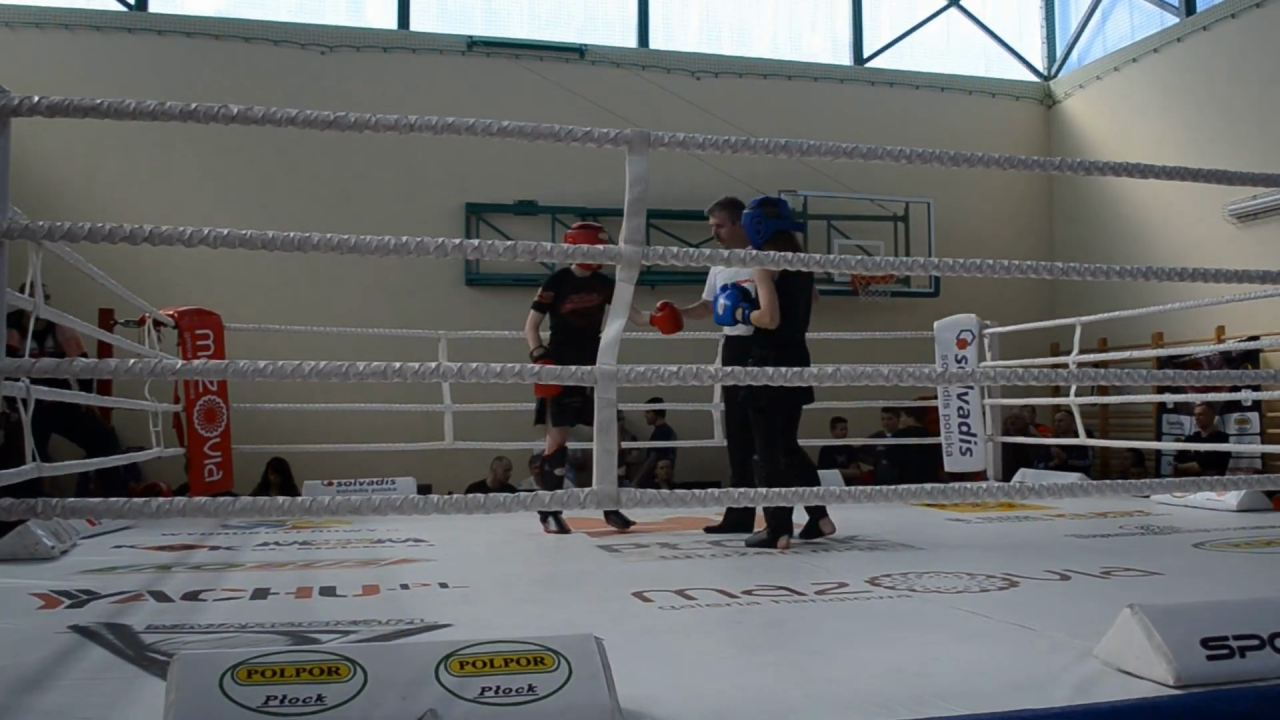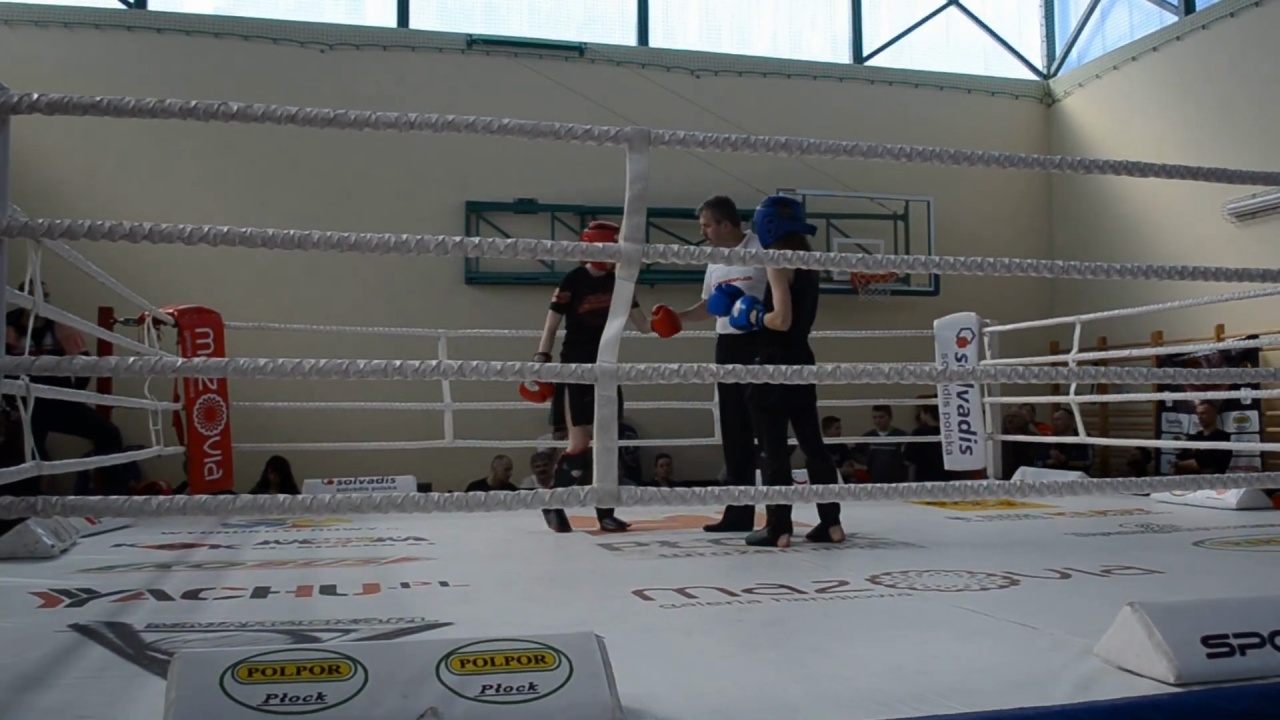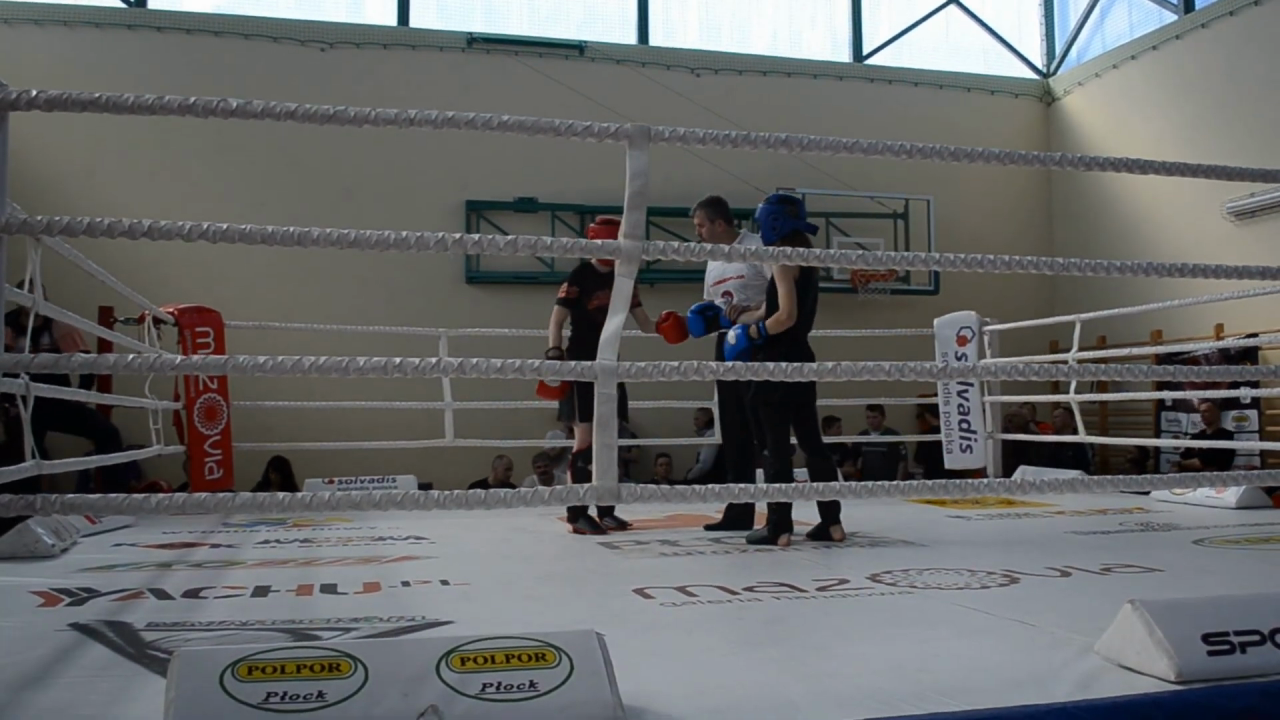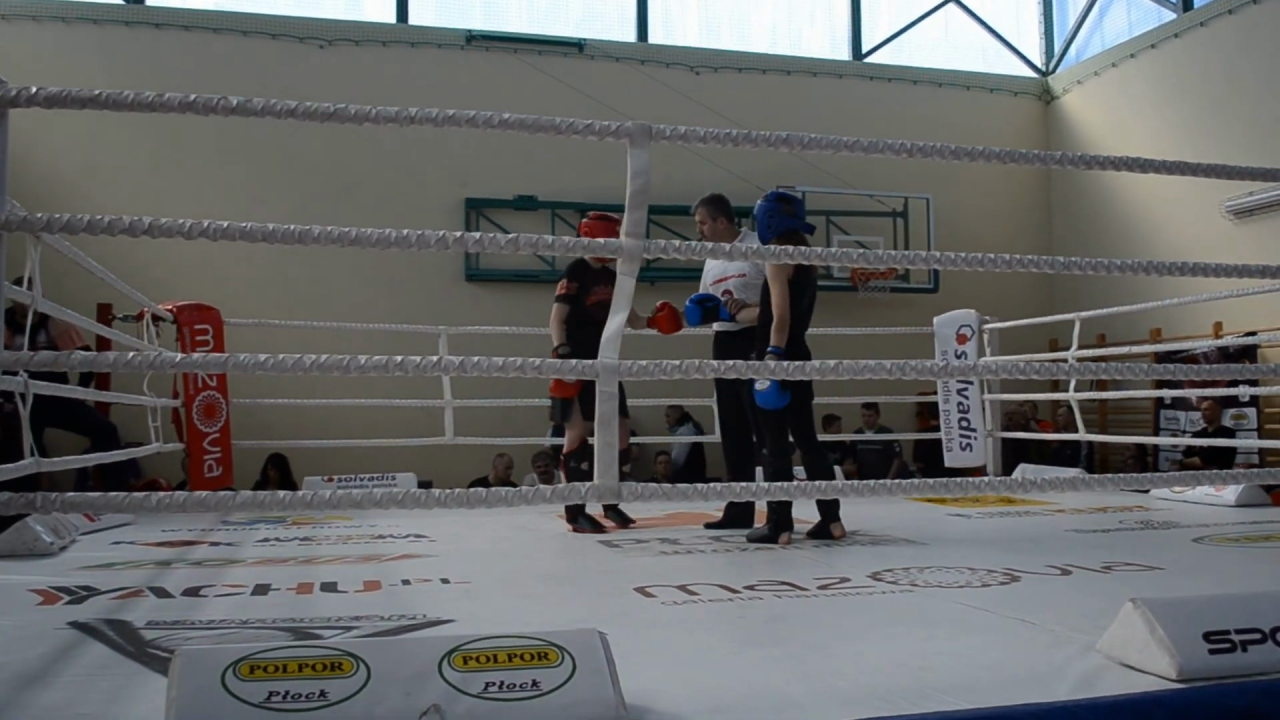
dt=0.4s
person 1, frame 1
left shoulder: (764, 264)
right shoulder: (801, 264)
left elbow: (769, 319)
left wrist: (738, 311)
right wrist: (751, 306)
left hip: (770, 362)
right hip: (797, 359)
left knee: (768, 450)
right knee: (788, 445)
left ankle: (778, 530)
right ankle: (819, 515)
person 1, frame 2
left shoulder: (779, 264)
right shoulder: (806, 265)
left elbow: (781, 319)
left wrist: (754, 316)
right wrist: (757, 311)
left hip: (776, 363)
right hip: (800, 361)
left knee: (774, 449)
right knee: (812, 443)
left ankle: (778, 528)
right ankle: (831, 522)
person 1, frame 3
left shoulder: (784, 261)
right shoulder: (805, 263)
left elbow: (786, 317)
left wrist: (753, 332)
right wrist: (737, 320)
left hip: (779, 363)
right hip: (800, 361)
left knee: (777, 448)
right knee: (812, 442)
left ankle: (778, 527)
right ankle: (831, 522)
person 1, frame 4
left shoulder: (778, 259)
right shoulder: (803, 262)
left elbow: (780, 317)
left wrist: (771, 358)
right wrist: (731, 313)
left hip: (780, 360)
right hip: (798, 359)
left knee: (776, 447)
right knee: (807, 441)
left ankle: (779, 525)
right ankle: (831, 519)
person 2, frame 1
right shoulder: (716, 262)
right elbow: (707, 305)
right wrist: (677, 312)
right hip: (733, 348)
right knee: (738, 432)
right ankle: (740, 513)
person 2, frame 2
left shoulder: (762, 251)
right shoulder: (715, 263)
right elbow: (709, 307)
right wrist: (679, 316)
left hip: (758, 345)
right hip: (727, 347)
right knee: (734, 432)
right ankle: (739, 510)
person 2, frame 3
left shoulder: (758, 248)
right shoulder: (714, 262)
left wrist: (750, 311)
right wrist: (688, 322)
right hip: (726, 347)
right knee: (733, 431)
right ankle: (740, 509)
person 2, frame 4
left shoulder: (759, 248)
right shoulder: (712, 260)
right elbow: (705, 308)
left wrist: (752, 308)
right wrist: (682, 316)
left hip: (755, 342)
right hip: (724, 344)
left knee: (764, 427)
right knee: (733, 431)
right ankle: (740, 507)
person 3, frame 1
left shoulder: (604, 283)
right shoulder: (556, 282)
left elbow: (632, 315)
right elbow: (531, 327)
left wrist: (655, 319)
right wrist: (541, 359)
left hip: (593, 368)
right hip: (561, 371)
right knee: (556, 440)
left ankle: (612, 508)
right ankle: (549, 512)
person 3, frame 2
left shoulder: (617, 284)
right shoulder: (572, 281)
left elbow: (641, 324)
right elbow: (551, 326)
right wrist: (541, 361)
right hip: (575, 366)
right knee: (580, 441)
left ankle: (605, 511)
right ankle: (554, 506)
person 3, frame 3
right shoulder: (579, 276)
left elbow: (643, 323)
right elbow: (556, 321)
left wrist: (663, 326)
right wrist: (554, 356)
right hip: (581, 363)
right knee: (585, 436)
left ankle: (605, 510)
right ankle: (578, 514)
person 3, frame 4
left shoulder: (612, 277)
right shoulder: (574, 272)
left elbow: (631, 320)
right elbow: (556, 319)
left wrist: (655, 320)
right wrist: (562, 354)
right hip: (578, 363)
left knee: (620, 432)
right knee: (577, 435)
left ankle: (611, 503)
right ankle: (575, 512)
person 4, frame 1
left shoulder: (62, 328)
right shoulder: (10, 331)
left wrist: (87, 396)
left hip: (62, 401)
left knee: (104, 438)
left ankle: (117, 498)
person 4, frame 2
left shoulder: (61, 326)
right shoulder: (8, 329)
left wrist: (76, 391)
left hip: (61, 401)
left knee: (108, 434)
left ankle: (118, 495)
person 4, frame 3
left shoulder: (59, 325)
right shoulder: (7, 328)
left wrist: (81, 393)
left hip: (59, 401)
left knee: (108, 433)
left ankle: (118, 495)
person 4, frame 4
left shoulder: (55, 322)
right shoulder: (6, 326)
left wrist: (80, 390)
left hip: (57, 398)
left knee: (105, 430)
left ankle: (117, 494)
